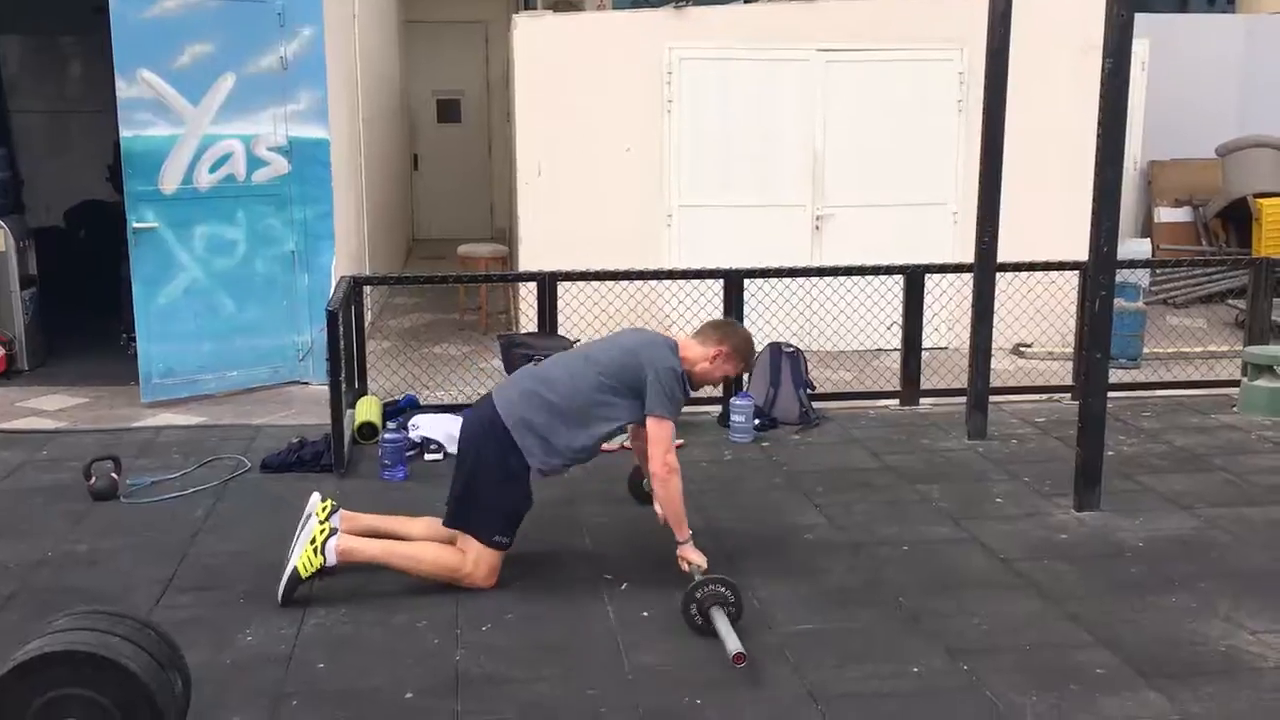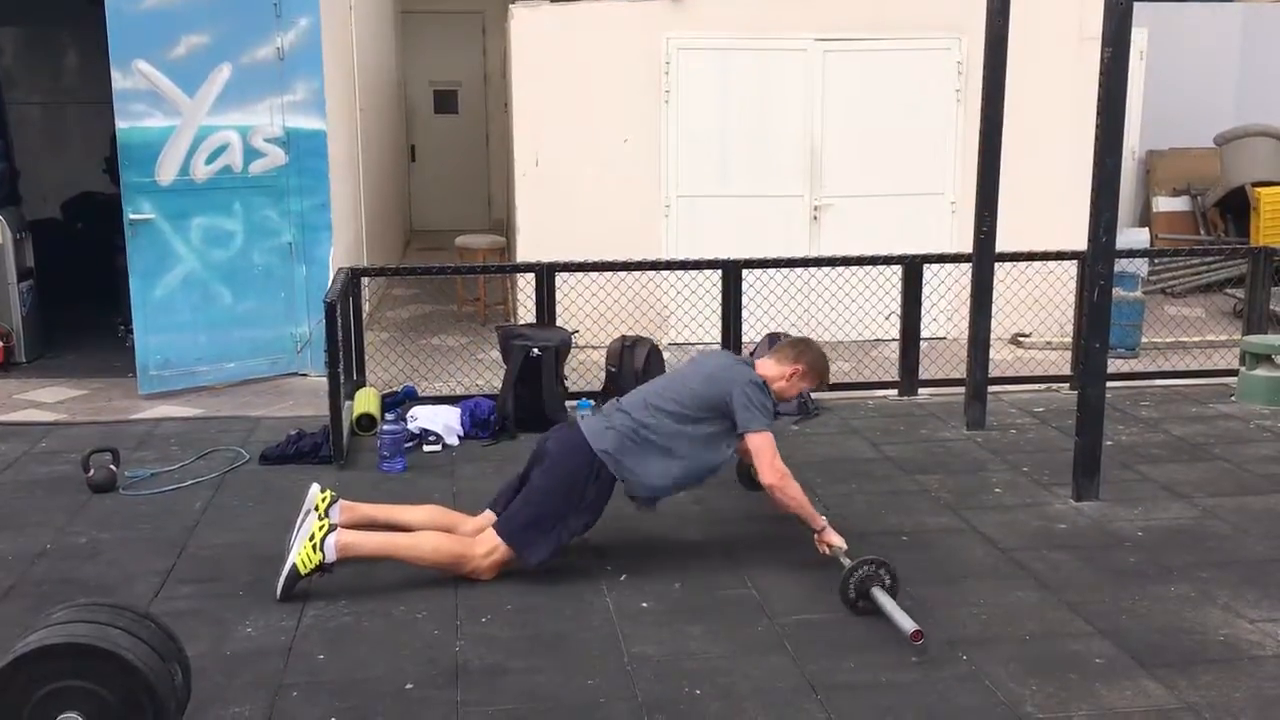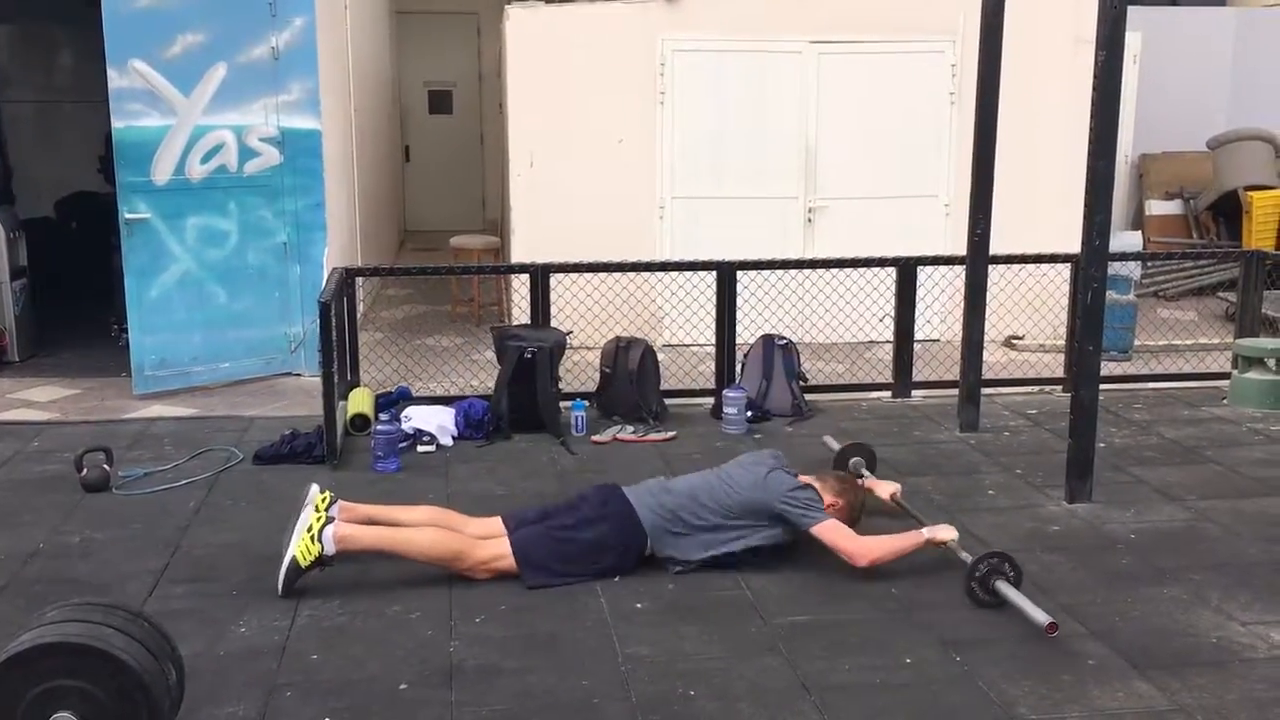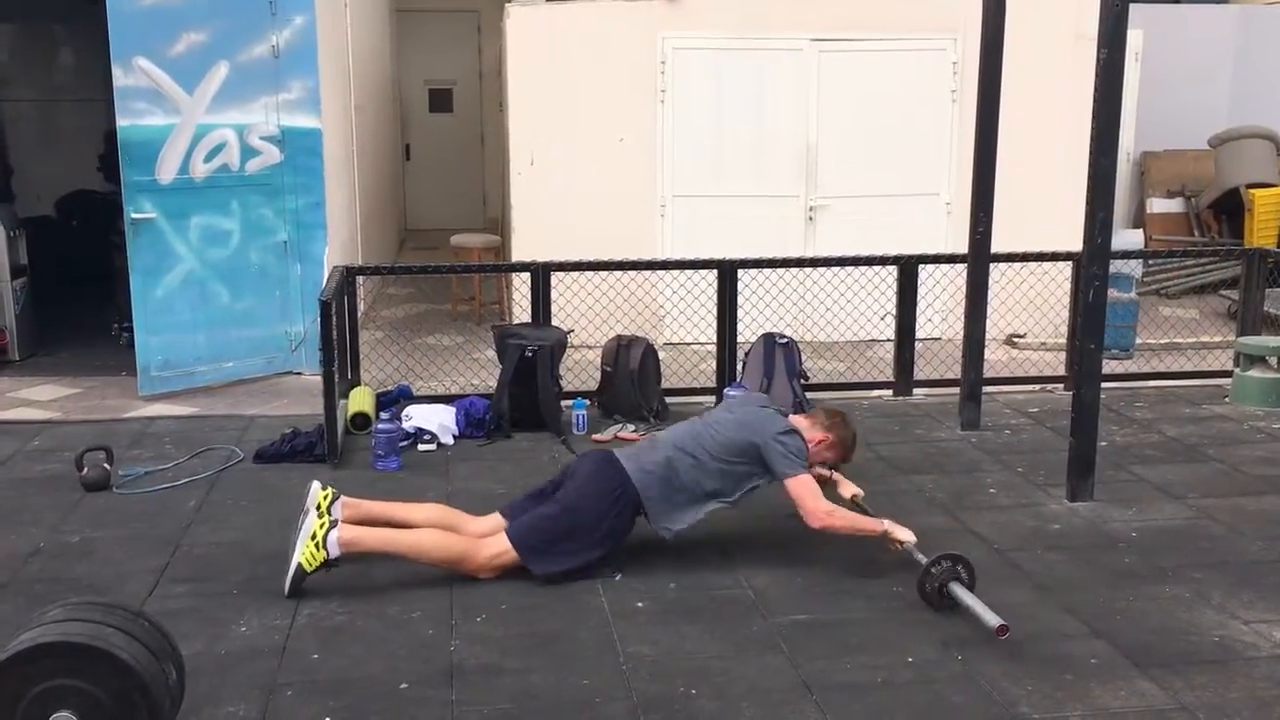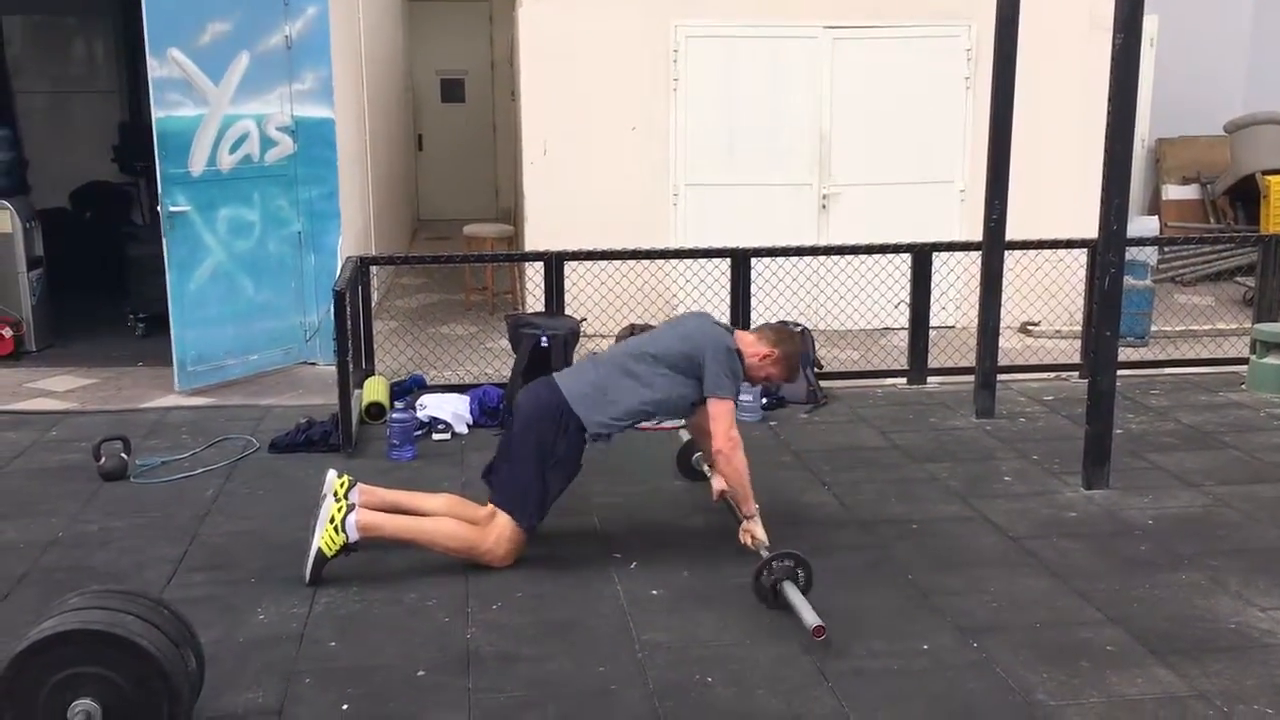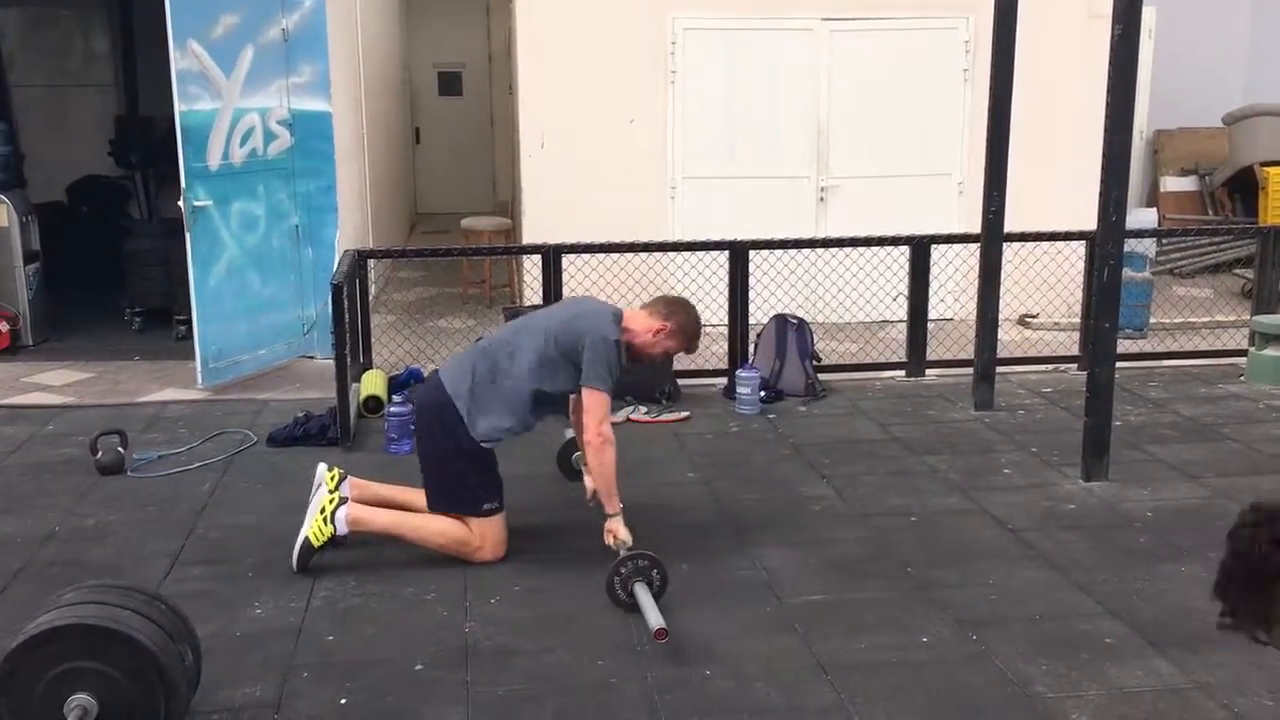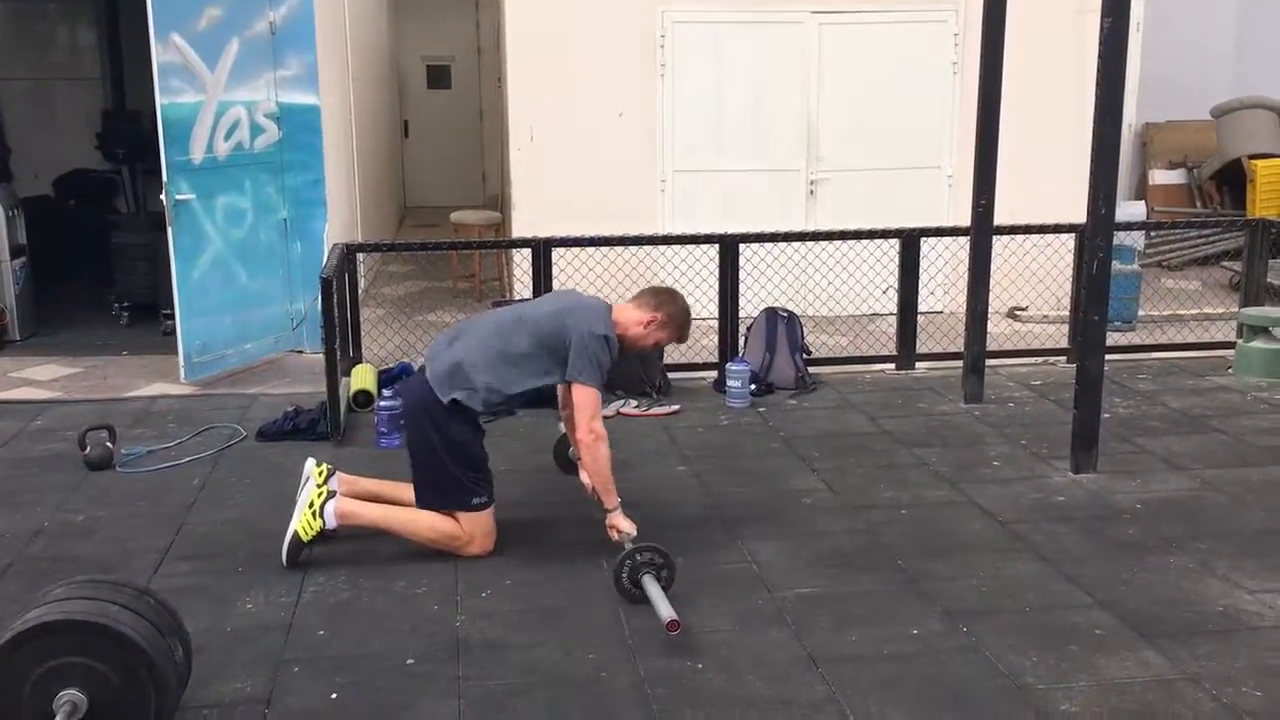
dt=0.7s
person 1, frame 1
left shoulder: (652, 350)
right shoulder: (668, 369)
left elbow: (642, 435)
right elbow: (663, 465)
left wrist: (658, 497)
right wrist: (684, 541)
left hip: (495, 418)
right hip: (506, 432)
left knee: (465, 538)
right knee: (477, 570)
left ankle: (336, 520)
right ankle: (336, 548)
person 1, frame 2
left shoulder: (725, 363)
right shoulder: (751, 387)
left elbow: (738, 435)
right elbow: (772, 477)
left wrist: (781, 481)
right wrist: (820, 526)
left hip: (573, 443)
right hip: (588, 467)
left knee: (472, 528)
right knee: (479, 559)
left ankle: (335, 511)
right ankle: (333, 542)
person 1, frame 3
left shoulder: (775, 463)
right shoulder: (792, 496)
right elbow: (860, 554)
left wrist: (869, 483)
right wrist: (928, 534)
left hip: (613, 502)
right hip: (621, 535)
left knee: (476, 527)
right knee: (478, 557)
left ankle: (336, 509)
right ankle: (334, 537)
person 1, frame 4
left shoulder: (762, 407)
right shoulder: (785, 437)
right elbow: (819, 517)
left wrist: (833, 477)
right wrist: (884, 527)
left hip: (602, 468)
right hip: (615, 494)
left knee: (478, 526)
right knee: (485, 557)
left ankle: (339, 506)
right ankle: (338, 539)
person 1, frame 5
left shoulder: (707, 331)
right shoulder: (724, 352)
left elbow: (696, 409)
right elbow: (727, 441)
left wrist: (716, 472)
right wrist: (750, 514)
left hip: (547, 399)
right hip: (561, 417)
left knee: (486, 516)
right knee: (496, 546)
left ankle: (355, 494)
right ankle: (356, 522)
person 1, frame 6
left shoulder: (597, 316)
right shoulder: (605, 338)
left elbow: (577, 401)
right elbow: (597, 434)
left wrist: (589, 471)
right wrist: (614, 515)
left hip: (445, 396)
right hip: (456, 409)
left knee: (461, 508)
right knee: (486, 544)
left ankle: (345, 487)
right ankle: (345, 515)
person 1, frame 7
left shoulder: (586, 312)
right shoulder: (595, 333)
left elbow: (568, 399)
right elbow: (590, 431)
left wrist: (582, 462)
right wrist: (613, 509)
left hip: (435, 387)
right hip: (446, 400)
left knee: (447, 502)
right knee: (474, 538)
left ankle: (332, 483)
right ankle: (334, 509)
